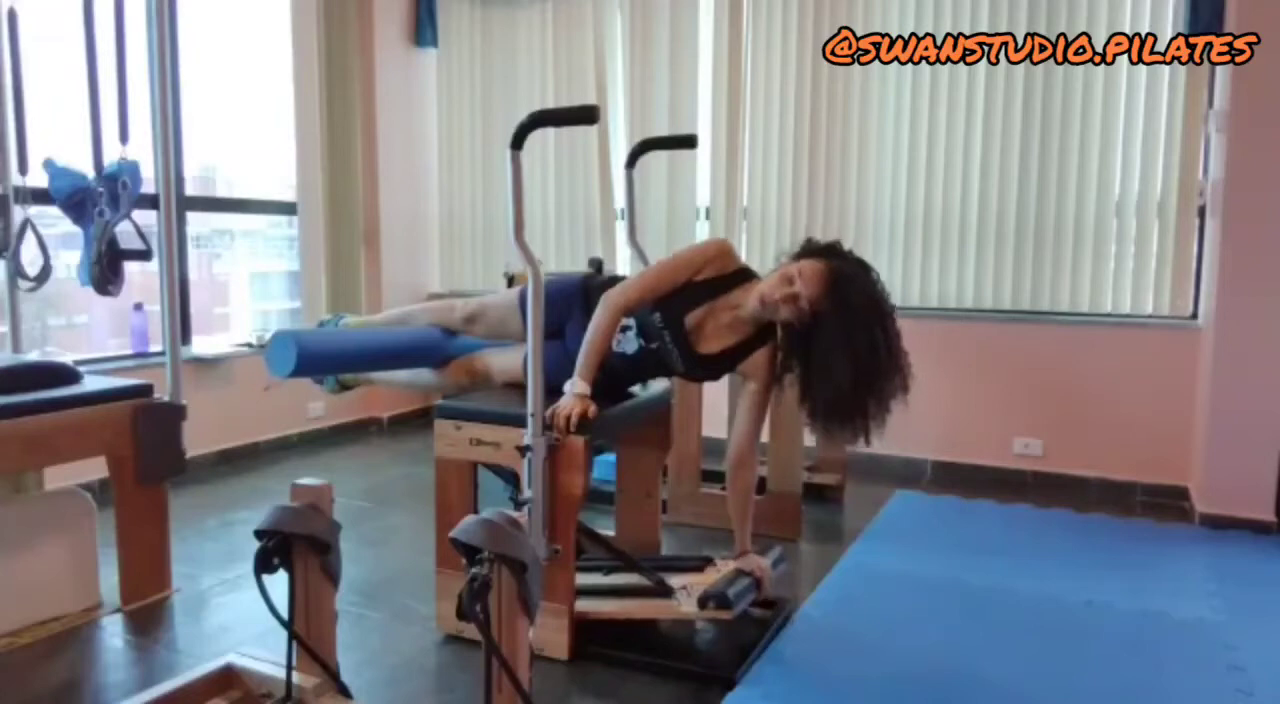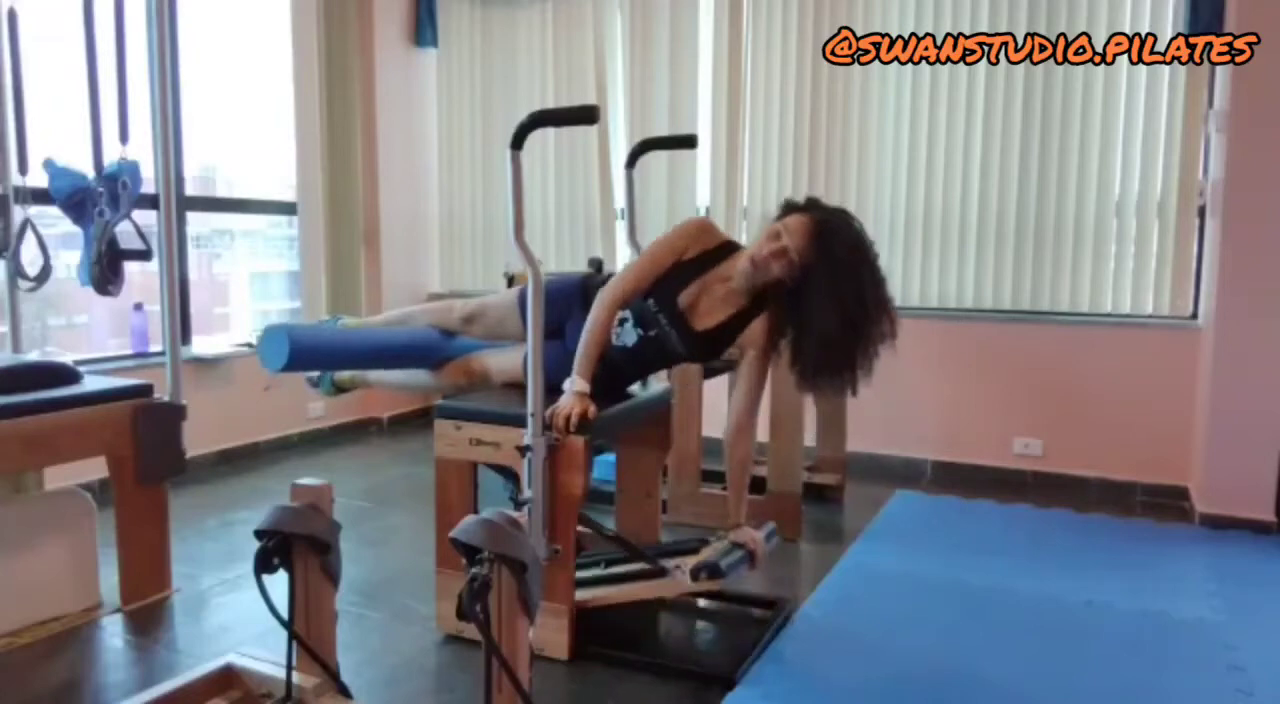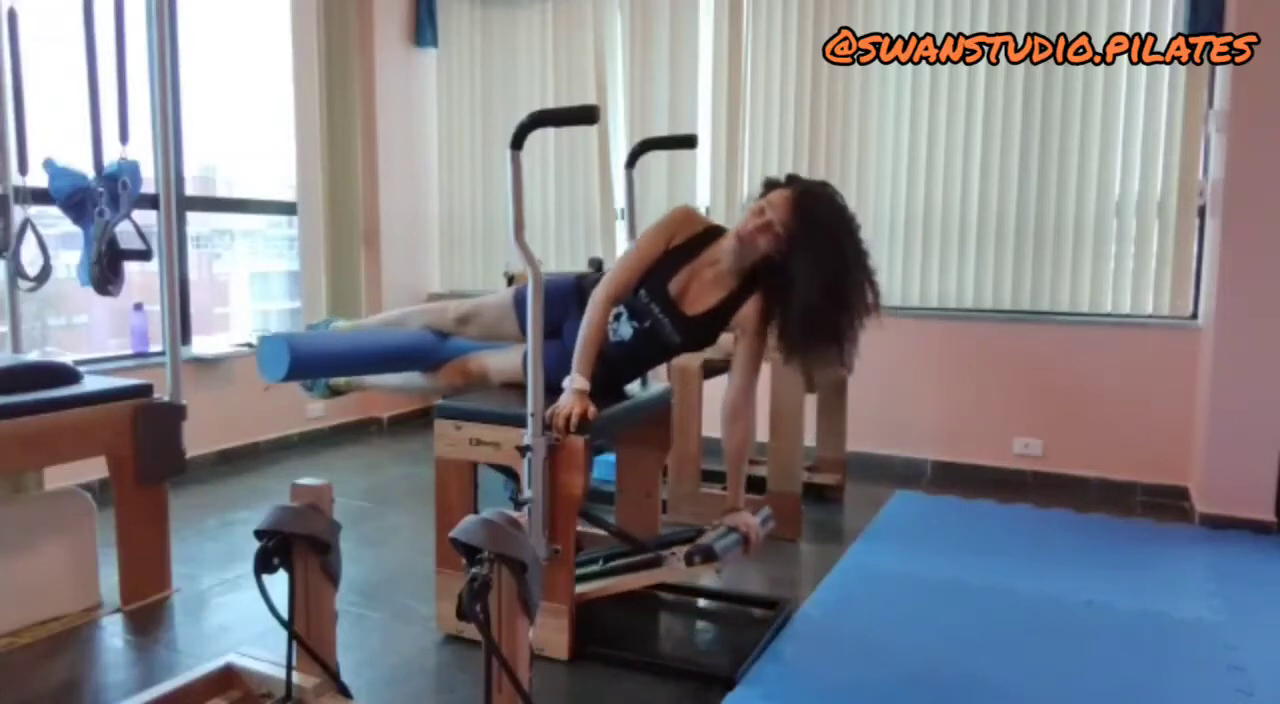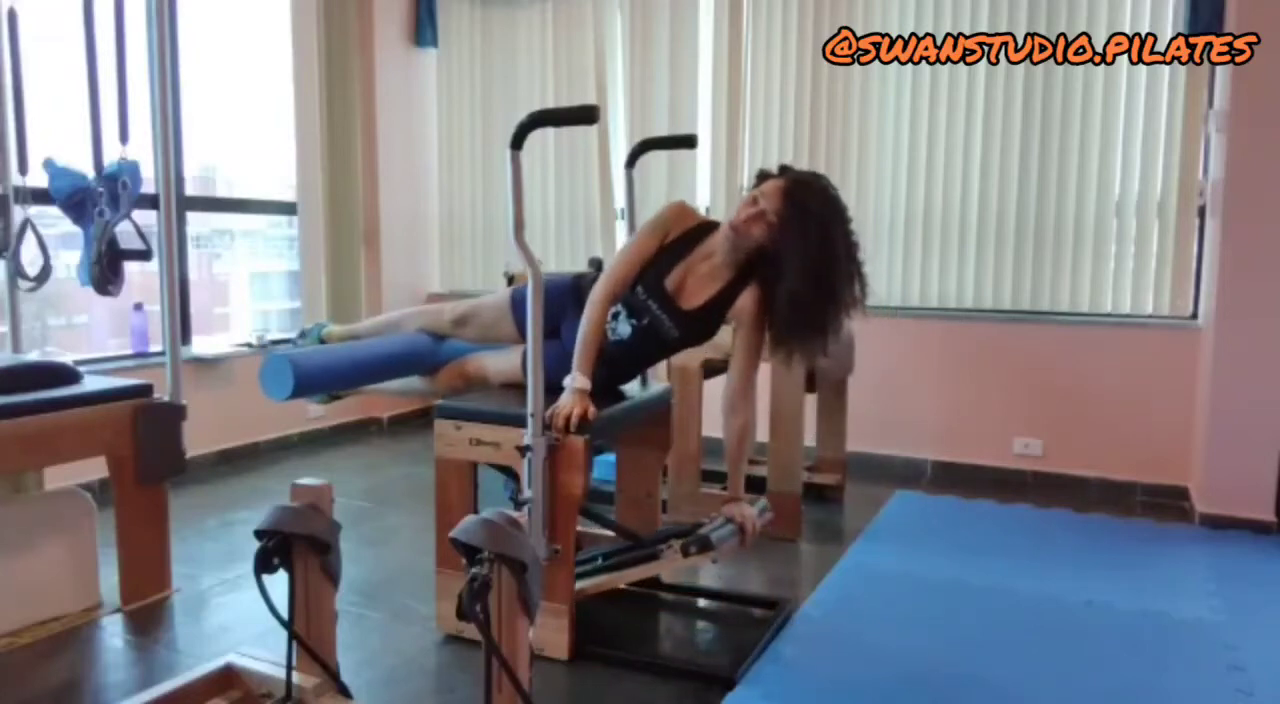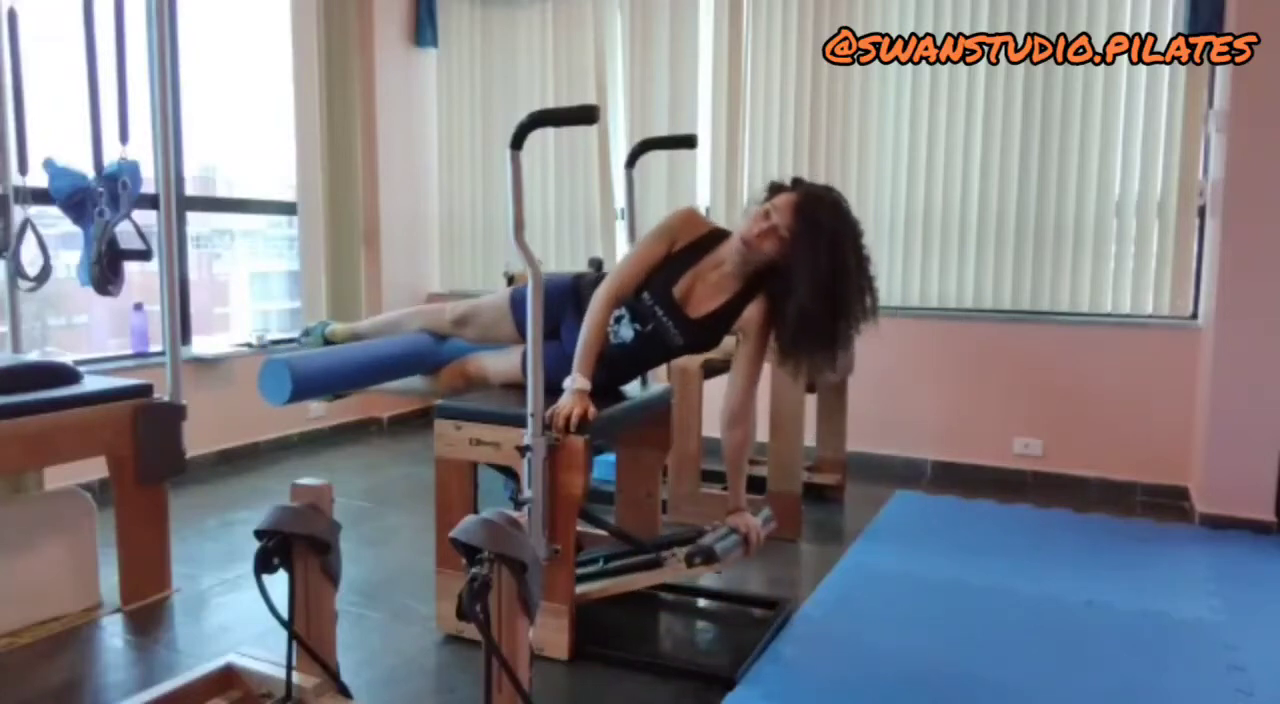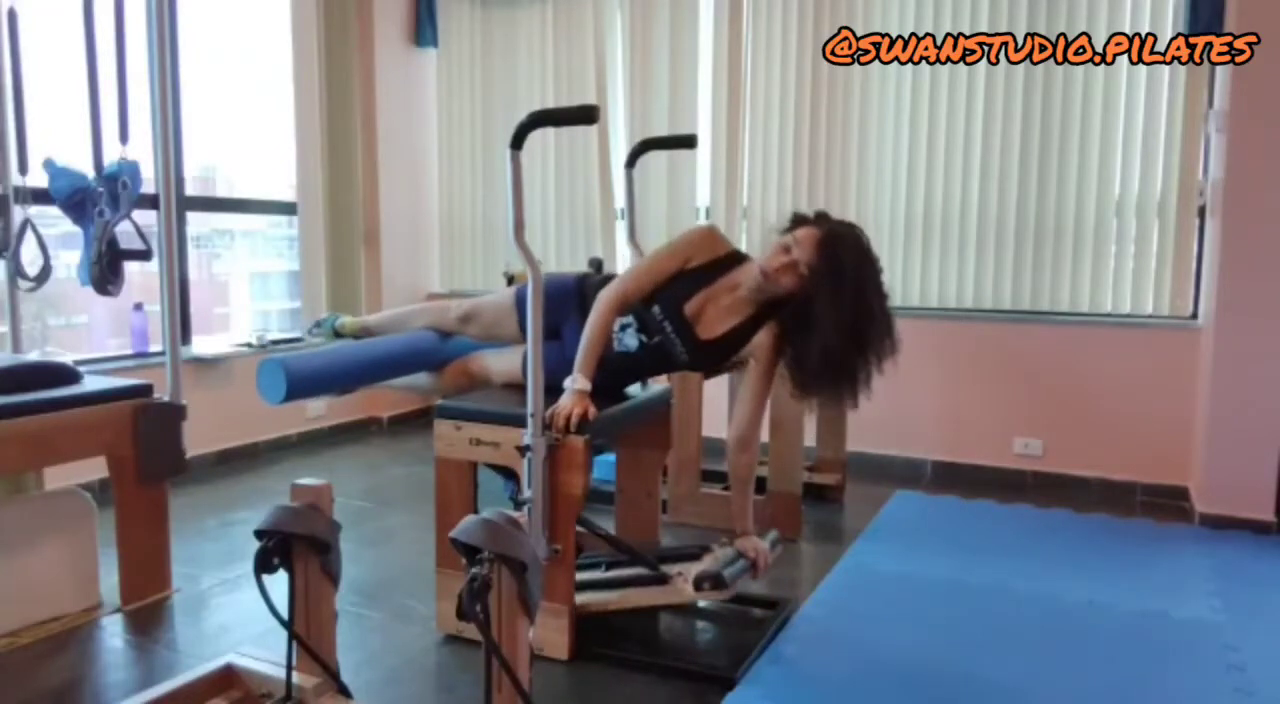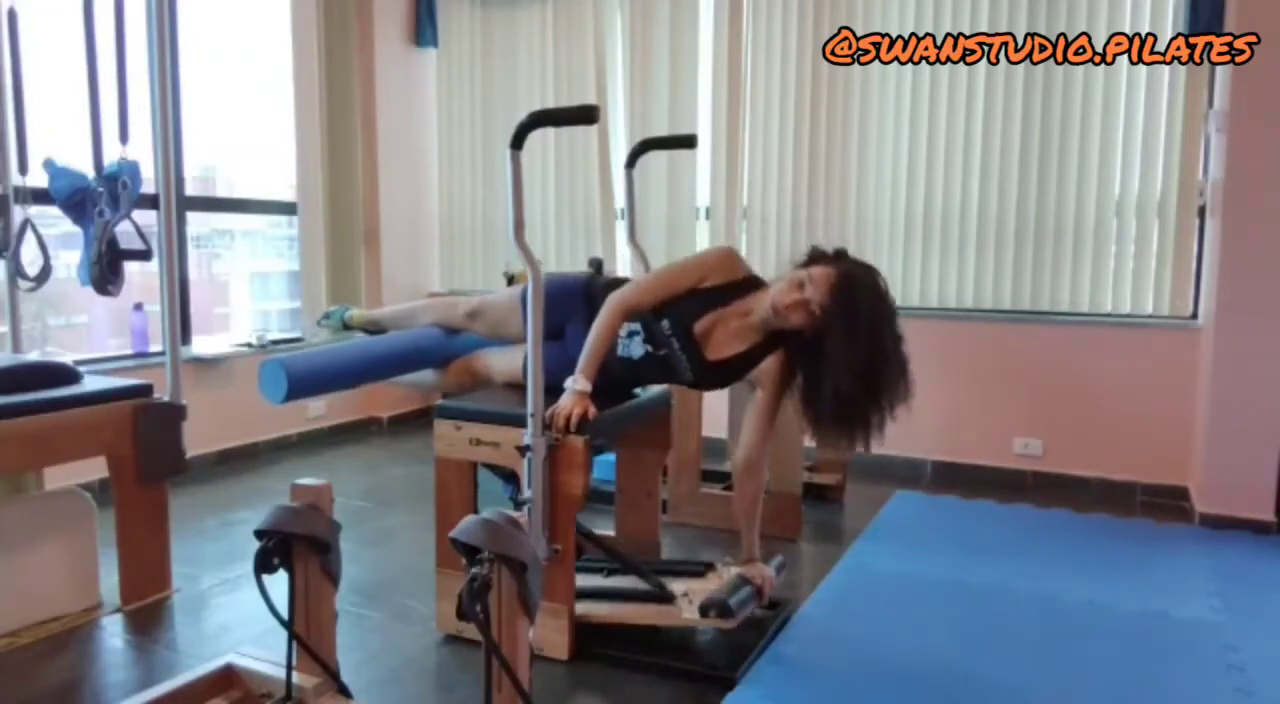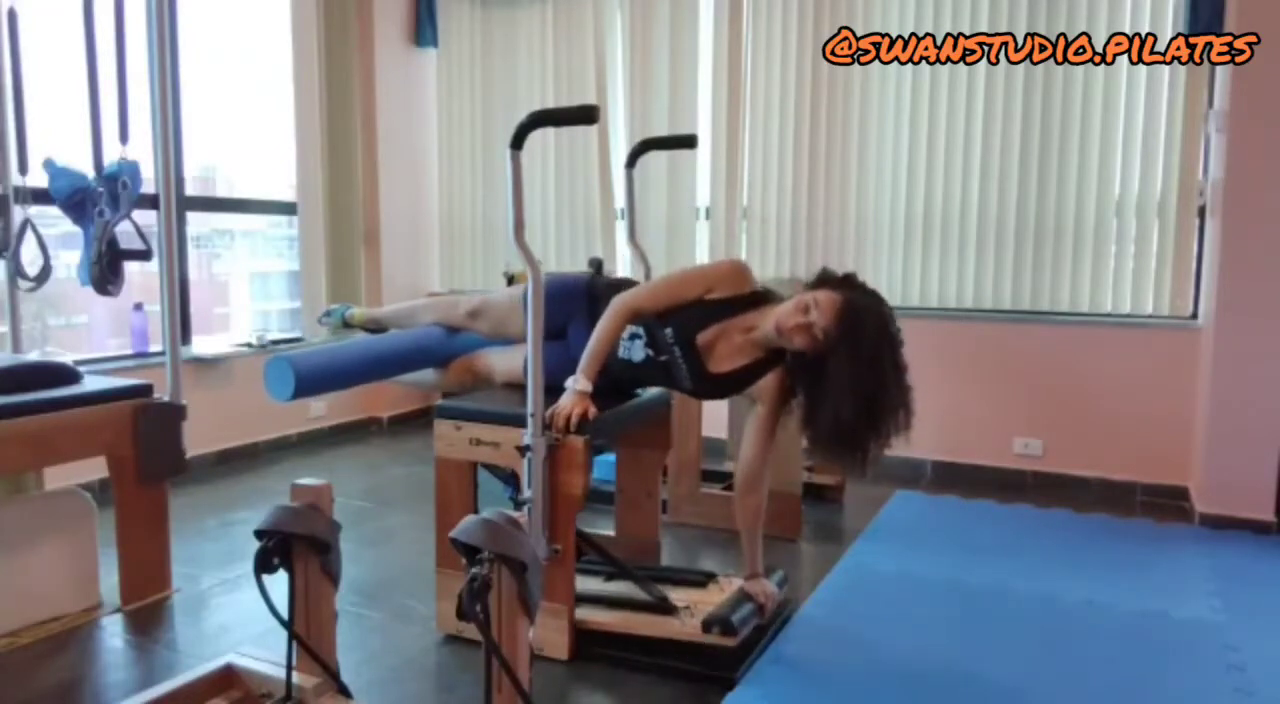
dt=0.3s
person 1, frame 1
left shoulder: (761, 357)
right shoulder: (717, 259)
left elbow: (742, 453)
right elbow: (615, 299)
left wrist: (743, 548)
right wrist: (575, 387)
left hip: (608, 370)
right hip: (584, 308)
left knee: (467, 372)
right knee: (464, 316)
left ankle: (352, 374)
right ankle: (350, 327)
person 1, frame 2
left shoulder: (758, 328)
right shoulder: (701, 237)
left elbow: (740, 426)
right elbow: (611, 296)
left wrist: (738, 521)
right wrist: (577, 385)
left hip: (607, 369)
right hip: (580, 304)
left knee: (467, 371)
right knee: (462, 315)
left ankle: (348, 378)
right ankle: (349, 329)
person 1, frame 3
left shoulder: (750, 309)
right shoulder: (685, 224)
left elbow: (738, 408)
right elbow: (605, 294)
left wrist: (735, 503)
right wrist: (574, 384)
left hip: (603, 366)
right hip: (574, 305)
left knee: (465, 371)
right knee: (456, 318)
left ankle: (344, 381)
right ankle: (341, 333)
person 1, frame 4
left shoulder: (747, 299)
right shoulder: (680, 220)
left elbow: (739, 402)
right elbow: (603, 292)
left wrist: (734, 494)
right wrist: (578, 384)
left hip: (602, 362)
right hip: (572, 304)
left knee: (462, 375)
right knee: (451, 318)
right ankle: (336, 335)
person 1, frame 5
left shoulder: (754, 311)
right shoulder: (689, 227)
left elbow: (738, 414)
right elbow: (607, 293)
left wrist: (737, 505)
right wrist: (576, 385)
left hip: (604, 365)
right hip: (575, 306)
left knee: (462, 373)
right knee: (452, 318)
right ankle: (339, 333)
person 1, frame 6
left shoulder: (763, 337)
right shoulder: (708, 245)
left elbow: (743, 440)
right elbow: (613, 296)
left wrist: (743, 530)
right wrist: (577, 384)
left hip: (605, 367)
right hip: (578, 303)
left knee: (467, 373)
right knee: (460, 316)
right ankle: (354, 326)
person 1, frame 7
left shoulder: (770, 364)
right shoulder: (725, 267)
left elbow: (748, 463)
right elbow: (620, 301)
left wrist: (749, 556)
right wrist: (576, 384)
left hip: (612, 373)
right hip: (588, 307)
left knee: (471, 370)
right knee: (467, 312)
right ankle: (362, 319)
person 1, frame 8
left shoulder: (771, 381)
right shoulder: (732, 280)
left elbow: (750, 479)
right elbow: (624, 304)
left wrist: (753, 572)
right wrist: (576, 386)
left hip: (607, 370)
right hip: (589, 306)
left knee: (473, 370)
right knee: (469, 311)
right ankle: (365, 316)
